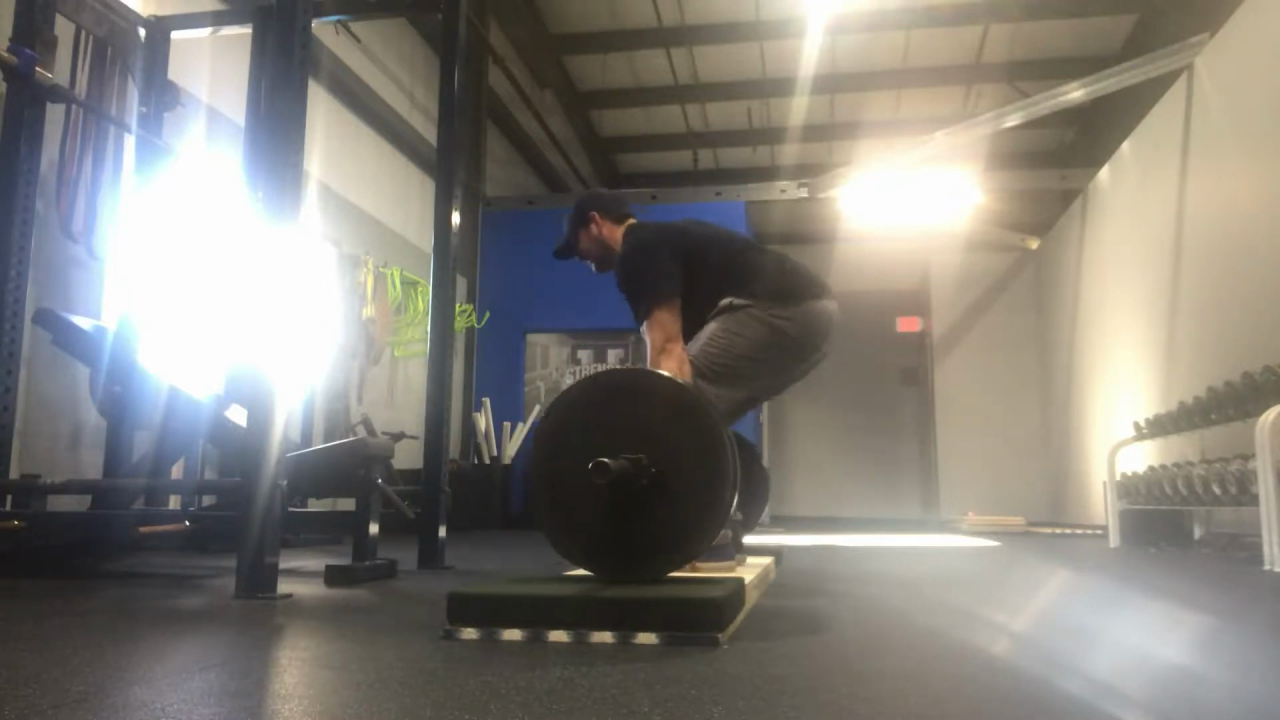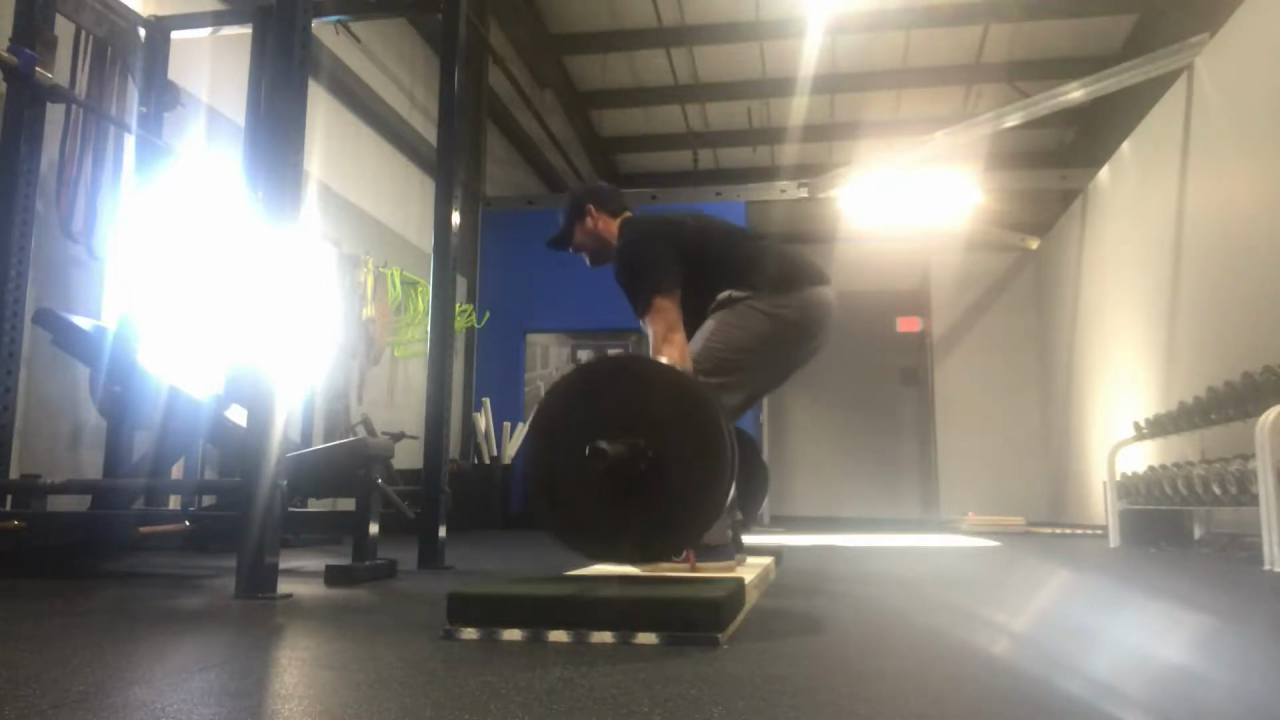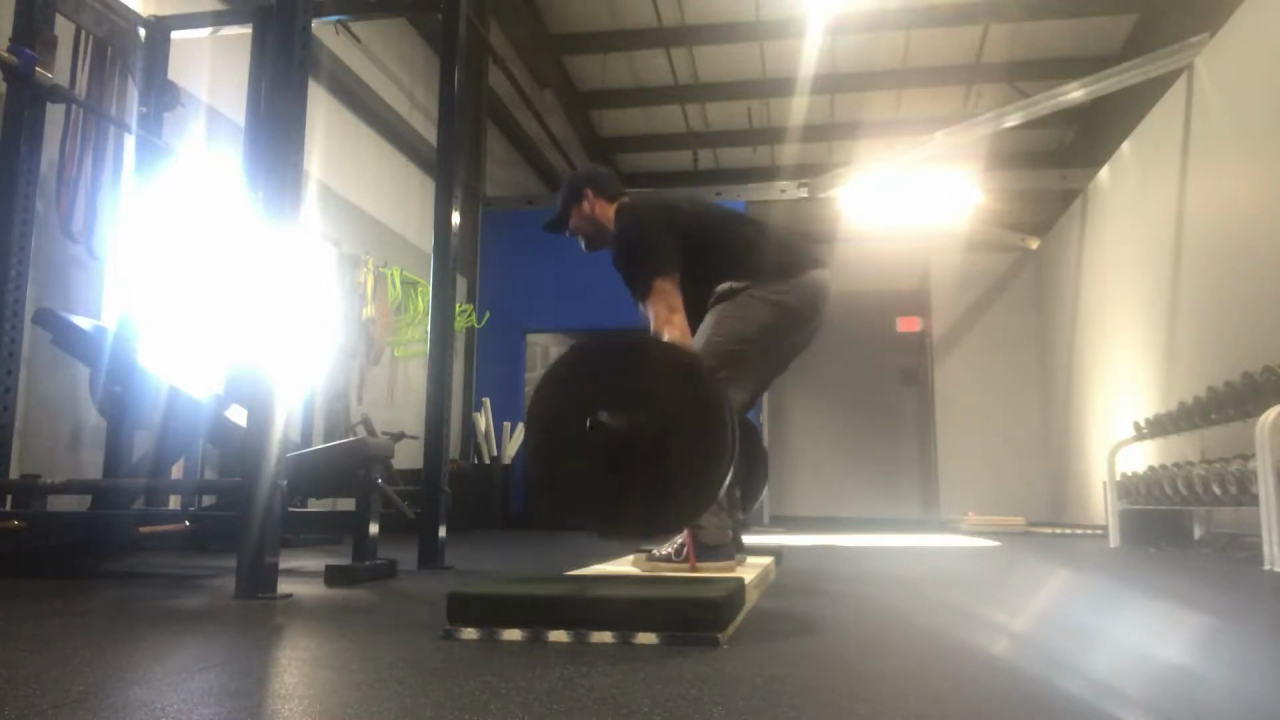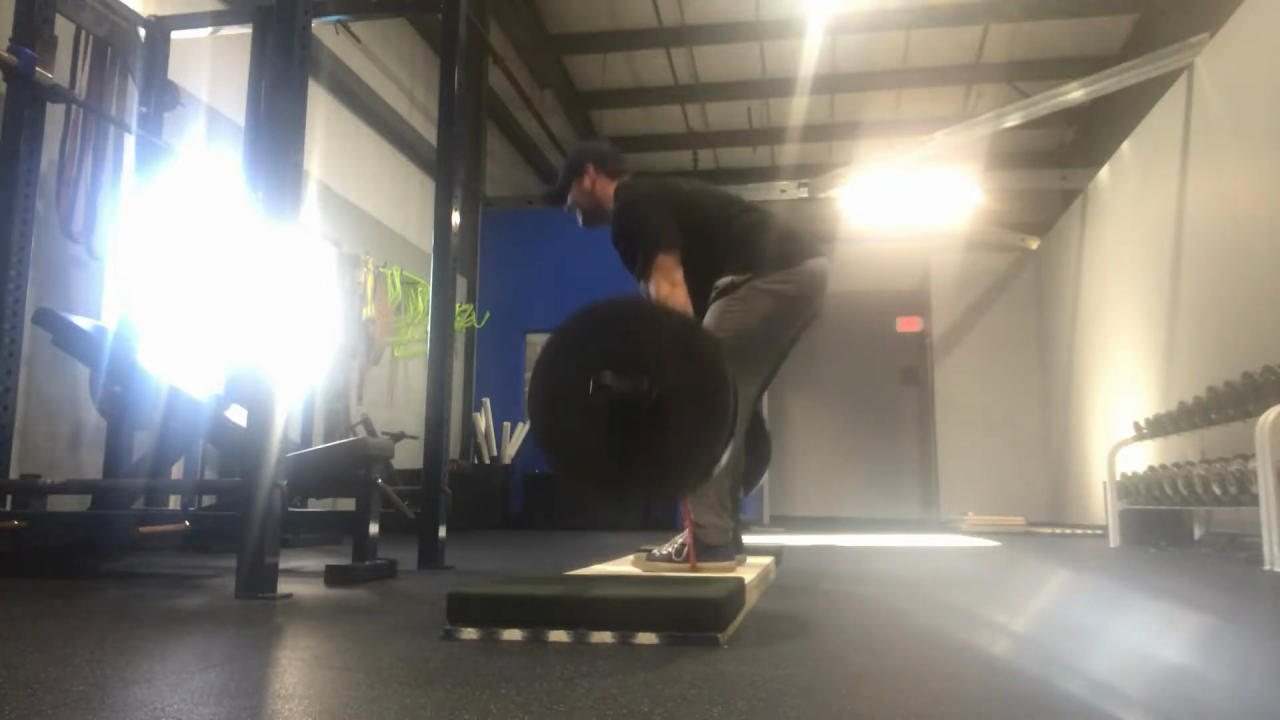
dt=0.1s
person 1, frame 1
left shoulder: (640, 252)
right shoulder: (659, 244)
left elbow: (666, 349)
right elbow: (679, 345)
left hip: (783, 308)
right hip: (808, 311)
right ankle: (714, 535)
person 1, frame 2
left shoulder: (637, 243)
right shoulder: (657, 235)
left elbow: (668, 339)
right elbow: (678, 338)
left hip: (782, 297)
right hip: (805, 299)
left ankle: (705, 541)
right ankle: (717, 534)
person 1, frame 3
left shoulder: (635, 228)
right shoulder: (651, 222)
left elbow: (668, 316)
right elbow: (678, 313)
left hip: (777, 283)
right hip: (800, 281)
left ankle: (707, 542)
right ankle: (721, 535)
person 1, frame 4
left shoulder: (634, 205)
right shoulder: (651, 201)
left elbow: (669, 291)
right elbow: (681, 292)
left hip: (776, 273)
right hip: (797, 272)
left ankle: (708, 541)
right ankle: (721, 535)
